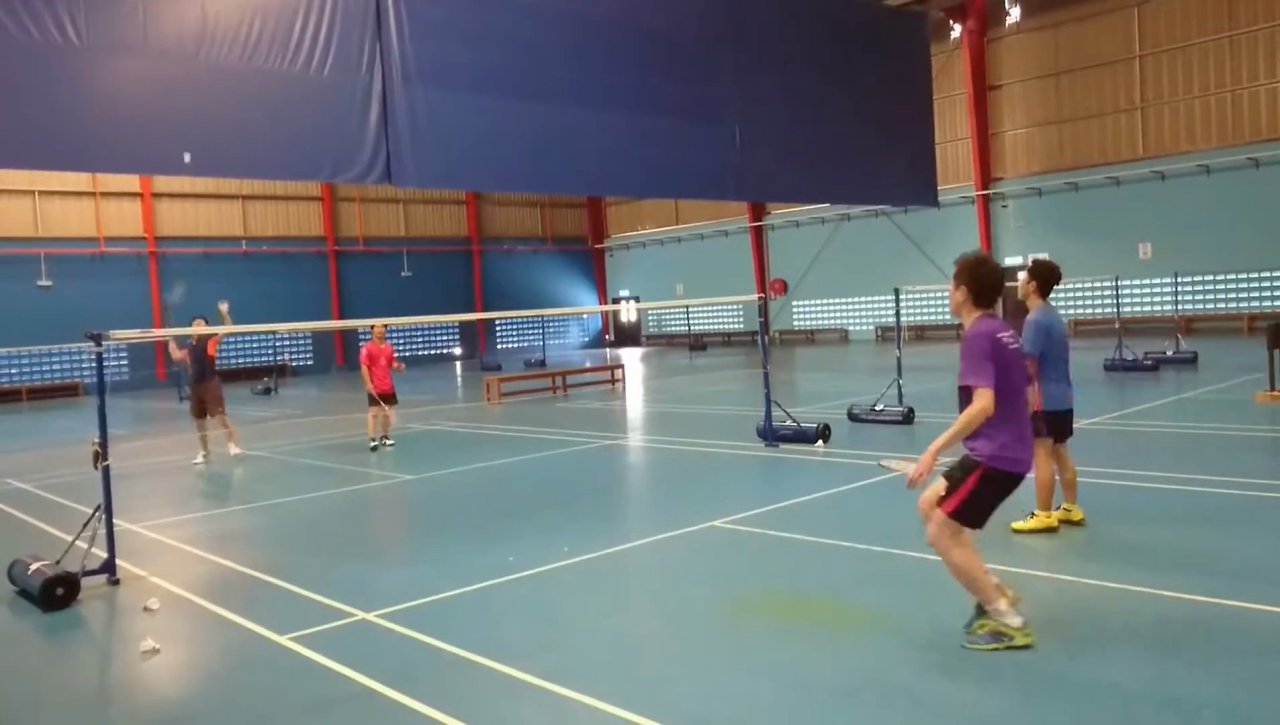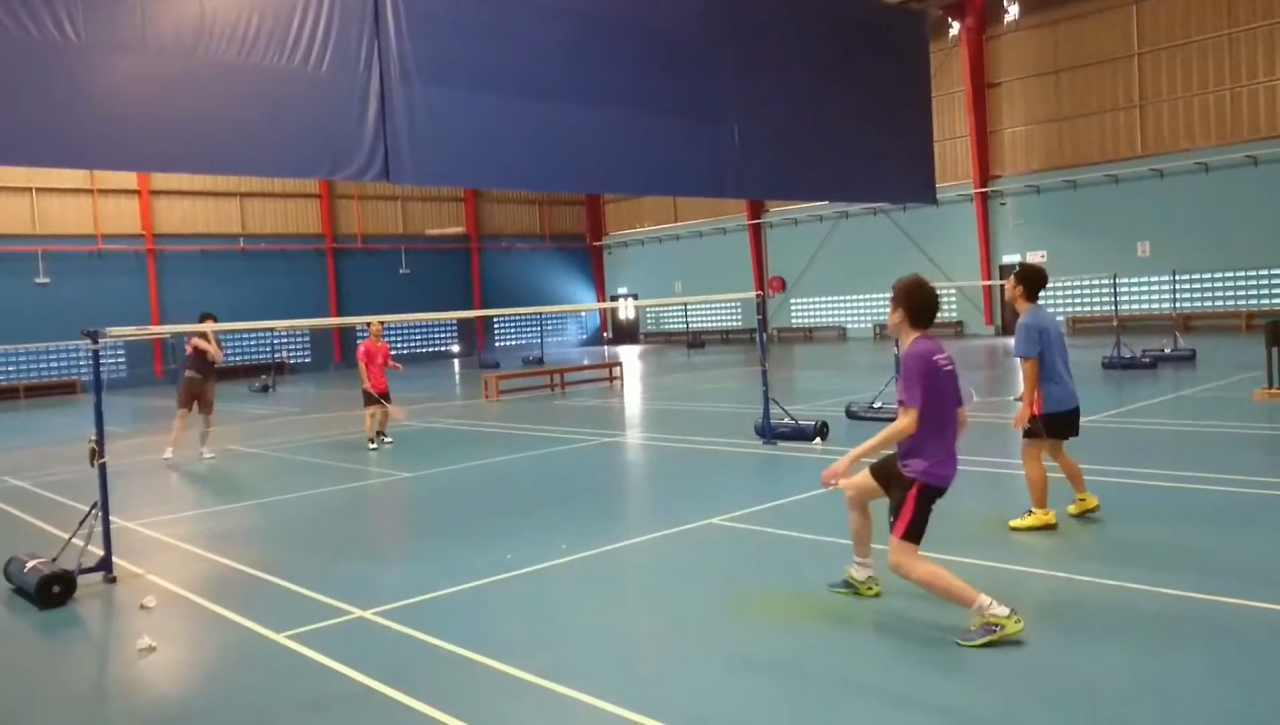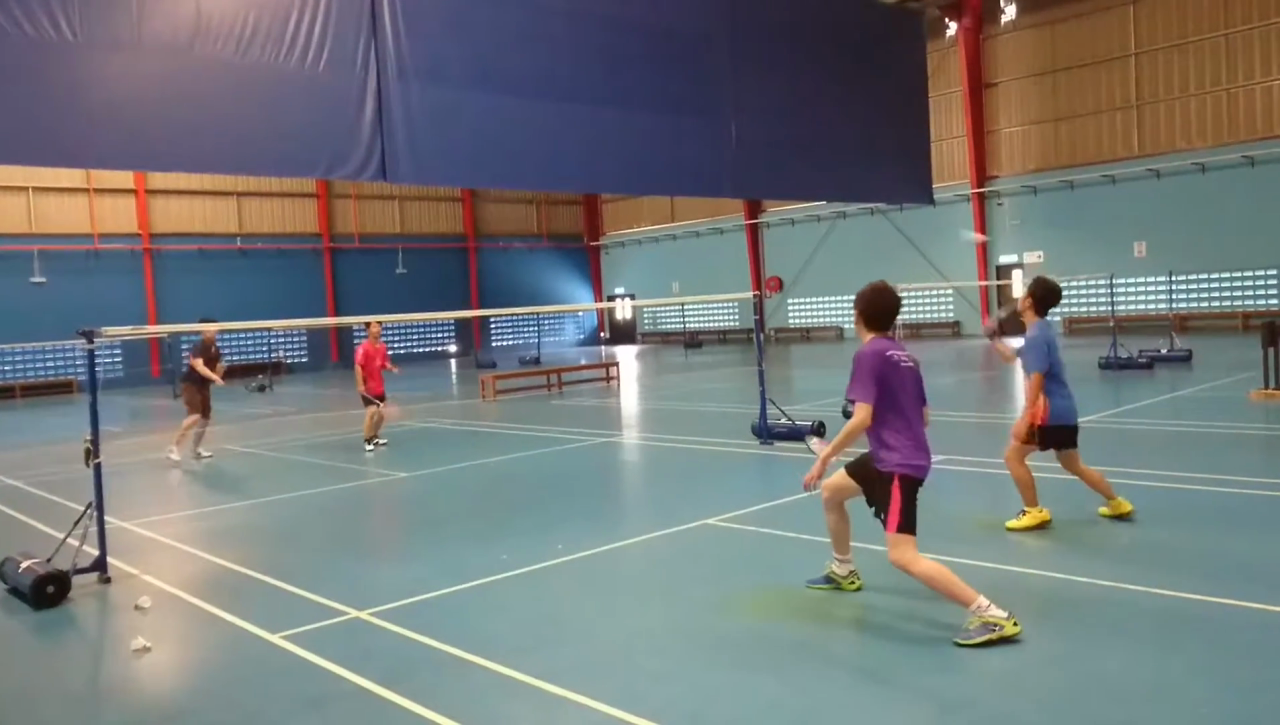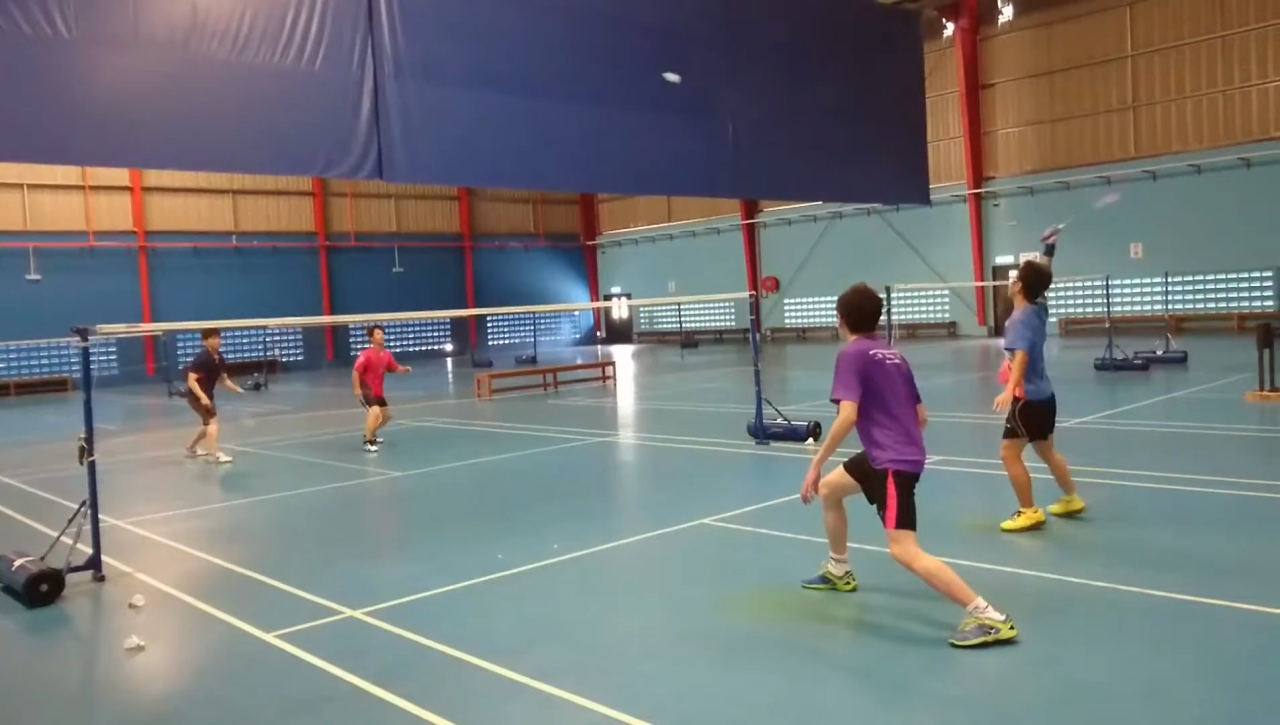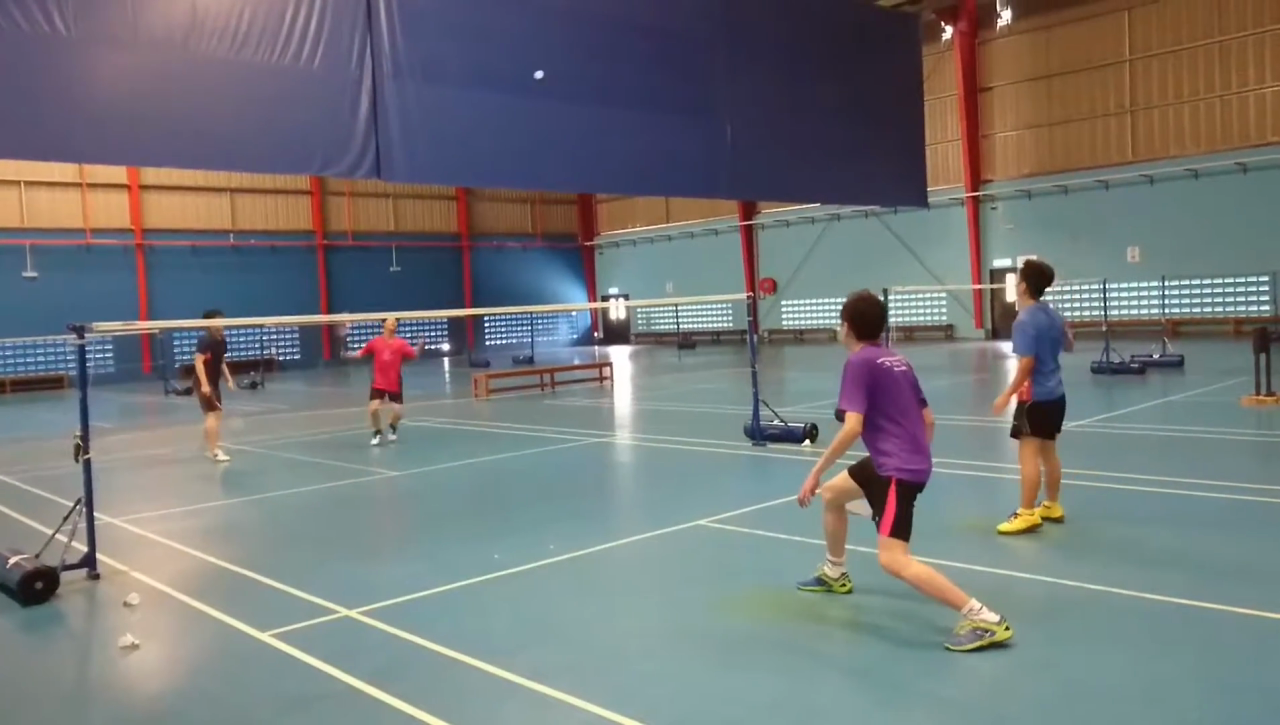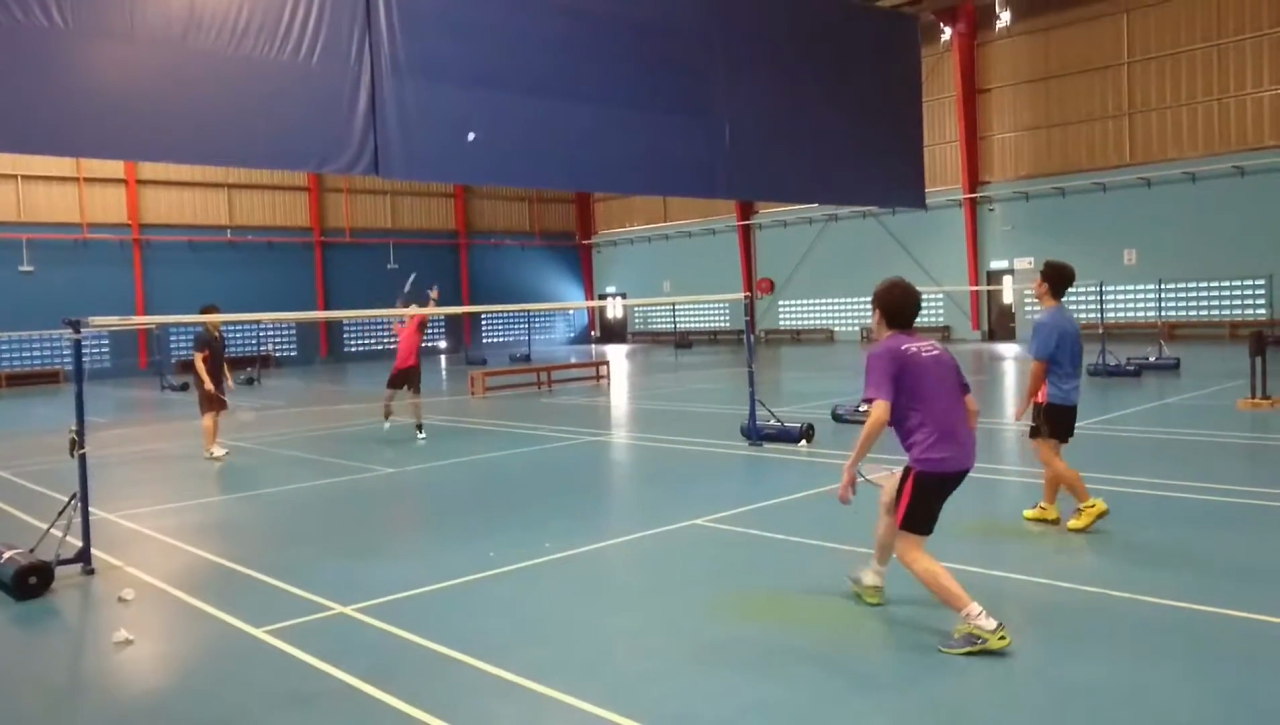
dt=0.3s
person 1, frame 1
left shoulder: (978, 335)
right shoulder: (1002, 332)
left elbow: (983, 405)
right elbow: (1028, 398)
left wrist: (932, 453)
left hip: (994, 457)
right hip: (1008, 451)
left knee: (942, 536)
right knee: (930, 505)
left ankle: (1012, 622)
right ankle: (994, 594)
person 1, frame 2
left shoulder: (915, 355)
right shoulder: (937, 352)
left elbow: (907, 423)
right elbow: (960, 418)
left wrist: (850, 458)
left hip: (922, 470)
right hip: (914, 463)
left knee: (901, 560)
right knee: (853, 491)
left ankle: (997, 615)
right ankle: (861, 575)
person 1, frame 3
left shoulder: (868, 354)
right shoulder: (903, 355)
left elbow: (862, 418)
right elbow: (923, 417)
left wrist: (823, 458)
left hip: (898, 465)
right hip: (886, 457)
left knee: (903, 556)
right knee: (830, 492)
left ankle: (991, 615)
right ankle: (843, 571)
person 1, frame 4
left shoulder: (851, 355)
right shoulder: (893, 355)
left elbow: (847, 417)
right elbow: (921, 416)
left wrist: (816, 464)
left hip: (892, 461)
right hip: (883, 455)
left knee: (905, 551)
right knee: (828, 490)
left ankle: (989, 617)
right ankle: (839, 571)
person 1, frame 5
left shoulder: (858, 364)
right shoulder: (896, 360)
left elbow: (853, 428)
right elbow: (928, 420)
left wrist: (816, 472)
left hip: (898, 468)
right hip: (890, 462)
left knee: (893, 560)
right knee: (832, 497)
left ankle: (984, 619)
right ankle: (834, 573)
person 1, frame 6
left shoulder: (883, 352)
right shoulder: (936, 349)
left elbow: (879, 417)
right elbow: (972, 407)
left wrist: (851, 466)
left hip: (929, 459)
right hip: (959, 456)
left knee: (909, 551)
right knee: (890, 501)
left ankle: (983, 625)
right ankle: (872, 580)
person 2, frame 1
left shoulder: (1035, 319)
right shoulder: (1055, 316)
left elbow: (1032, 365)
left hip: (1046, 400)
right hip: (1063, 397)
left knee: (1042, 456)
right knee: (1061, 454)
left ankle: (1043, 516)
right ankle: (1071, 508)
person 2, frame 2
left shoulder: (1027, 322)
right shoulder: (1045, 317)
left elbow: (1031, 366)
left wrist: (1026, 404)
right wrist: (1028, 396)
left hip: (1047, 401)
right hip: (1066, 398)
left knee: (1031, 455)
right knee: (1056, 451)
left ankle: (1041, 513)
right ankle: (1084, 498)
person 2, frame 3
left shoulder: (1037, 337)
right shoulder: (1038, 331)
left elbow: (1037, 380)
right elbow: (1016, 356)
left wrist: (1024, 419)
right wrist: (996, 341)
left hip: (1049, 414)
right hip: (1064, 413)
left knee: (1014, 456)
right knee: (1074, 465)
left ankle: (1034, 512)
right ankle: (1117, 504)
person 2, frame 4
left shoulder: (1022, 319)
right shoulder: (1038, 308)
left elbow: (1021, 358)
right elbow: (1041, 278)
left wrist: (1009, 390)
right wrist: (1049, 249)
left hip: (1027, 396)
right hip: (1043, 395)
left knee: (1010, 453)
right knee: (1046, 451)
left ankle: (1029, 512)
right ankle: (1070, 499)
person 2, frame 5
left shoulder: (1025, 320)
right shoulder: (1053, 315)
left elbow: (1027, 363)
right elbow: (1068, 345)
left wrist: (1007, 395)
right wrist: (1066, 335)
left hip: (1034, 396)
right hip: (1056, 393)
left knee: (1028, 454)
right knee: (1048, 451)
left ankle: (1027, 514)
right ankle: (1052, 506)
person 2, frame 6
left shoulder: (1045, 321)
right shoulder: (1069, 319)
left elbow: (1039, 367)
left wrist: (1026, 400)
left hip: (1051, 398)
right hip: (1068, 397)
left knee: (1048, 456)
right knee: (1052, 454)
left ankle: (1089, 505)
right ankle: (1047, 507)
